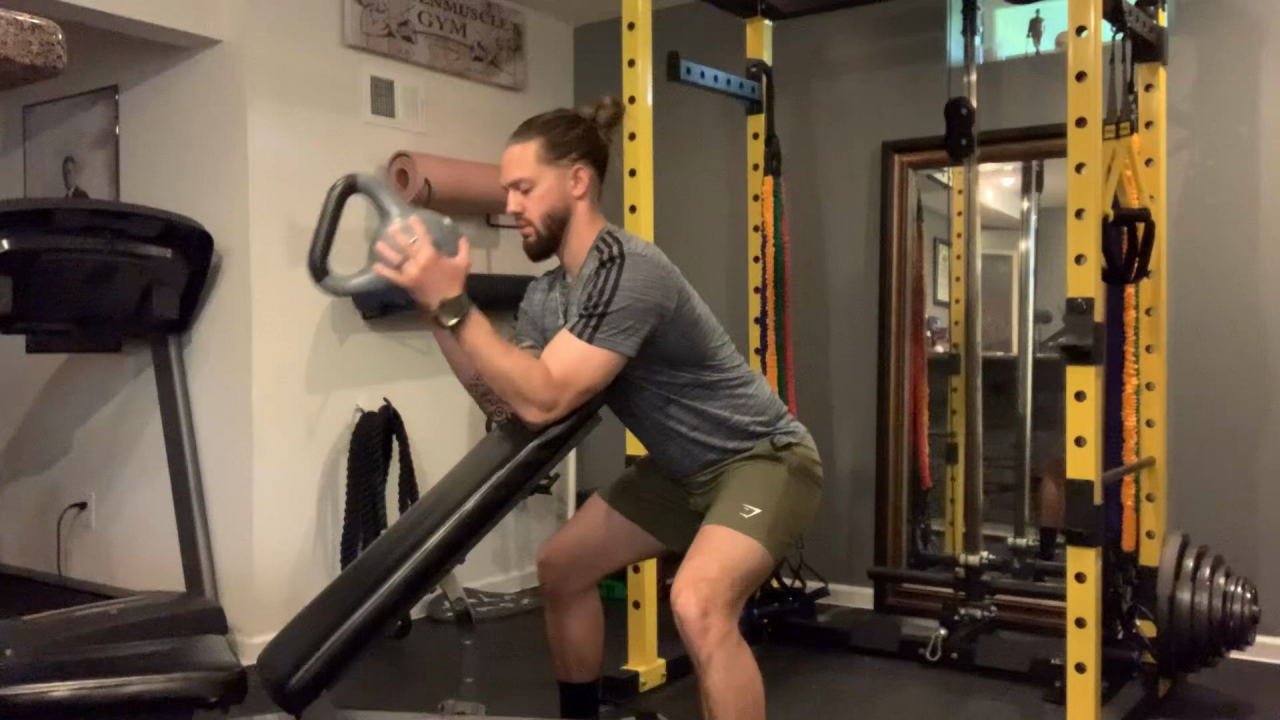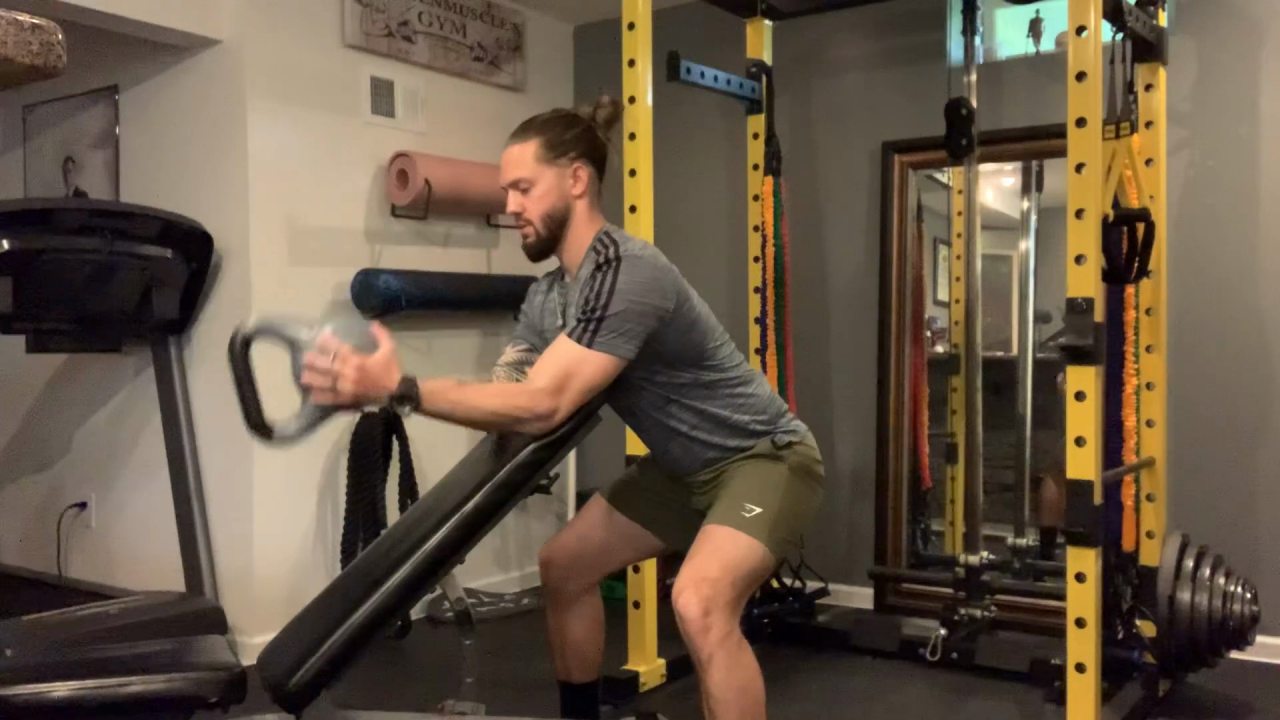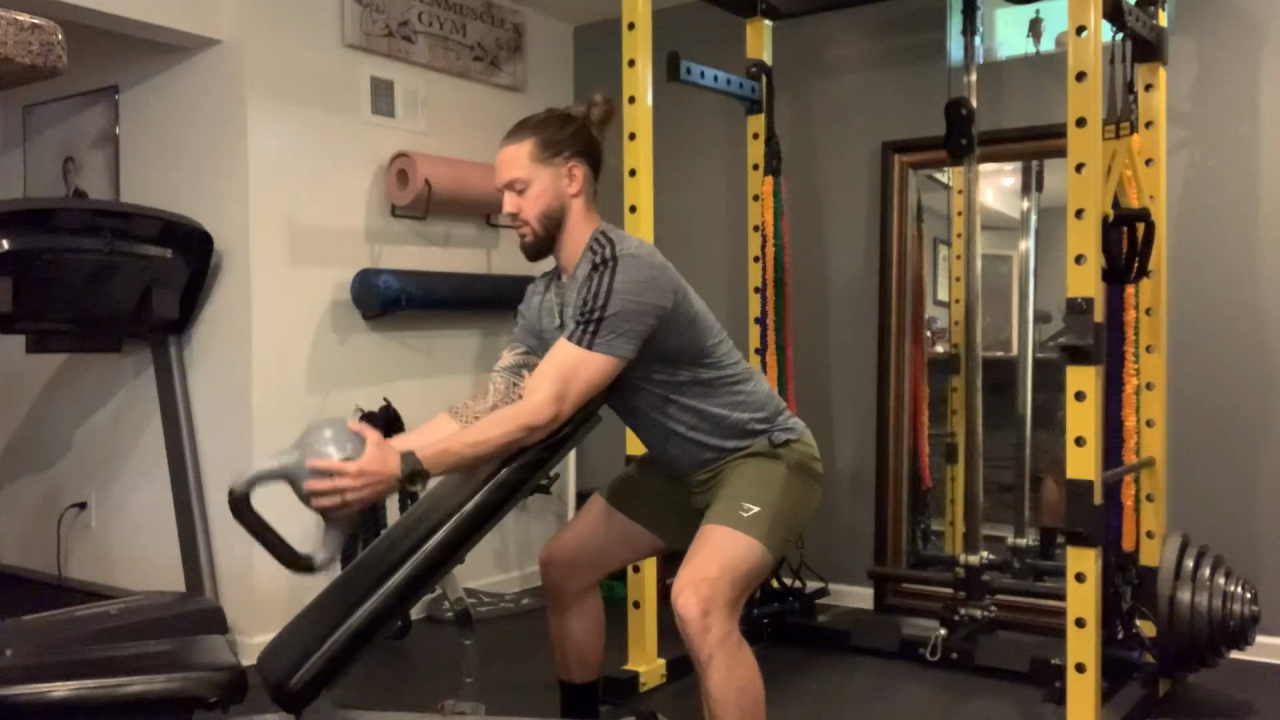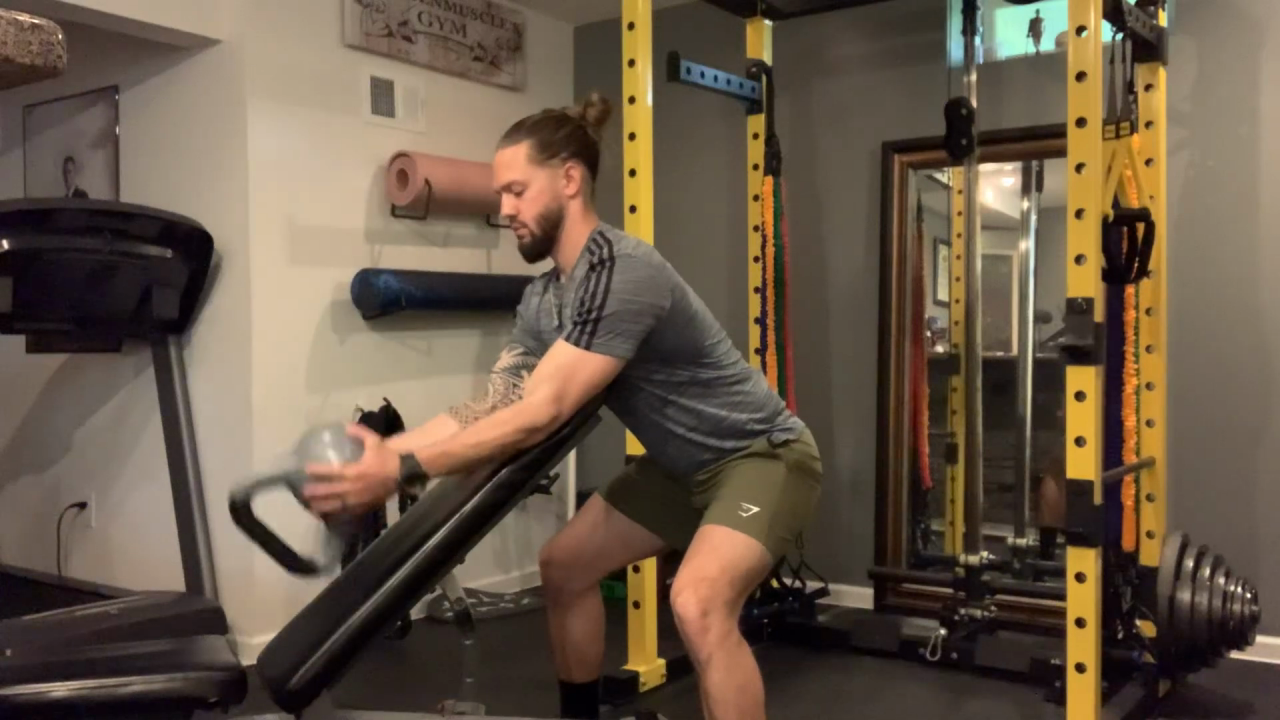
dt=0.4s
person 1, frame 1
left shoulder: (630, 272)
right shoulder: (546, 293)
left elbow: (543, 400)
right elbow: (504, 402)
left wrist: (452, 303)
right wrist: (437, 312)
left hip: (763, 457)
right hip: (682, 465)
left knee: (698, 604)
right knee: (562, 566)
person 1, frame 2
left shoulder: (627, 272)
right shoulder: (547, 297)
left elbow: (539, 406)
right elbow: (505, 395)
left wrist: (398, 386)
right wrist: (384, 384)
left hip: (763, 456)
right hip: (683, 465)
left knee: (699, 604)
right knee: (563, 566)
person 1, frame 3
left shoulder: (625, 273)
right shoulder: (544, 299)
left elbow: (539, 414)
right elbow: (496, 404)
left wrist: (402, 466)
right wrist: (389, 449)
left hip: (762, 455)
right hip: (682, 462)
left knee: (698, 603)
right knee: (563, 566)
person 1, frame 4
left shoulder: (622, 273)
right shoulder: (543, 299)
left elbow: (539, 415)
right elbow: (494, 406)
left wrist: (403, 470)
right wrist: (382, 452)
left hip: (762, 454)
right hip: (682, 463)
left knee: (697, 603)
right knee: (563, 566)
